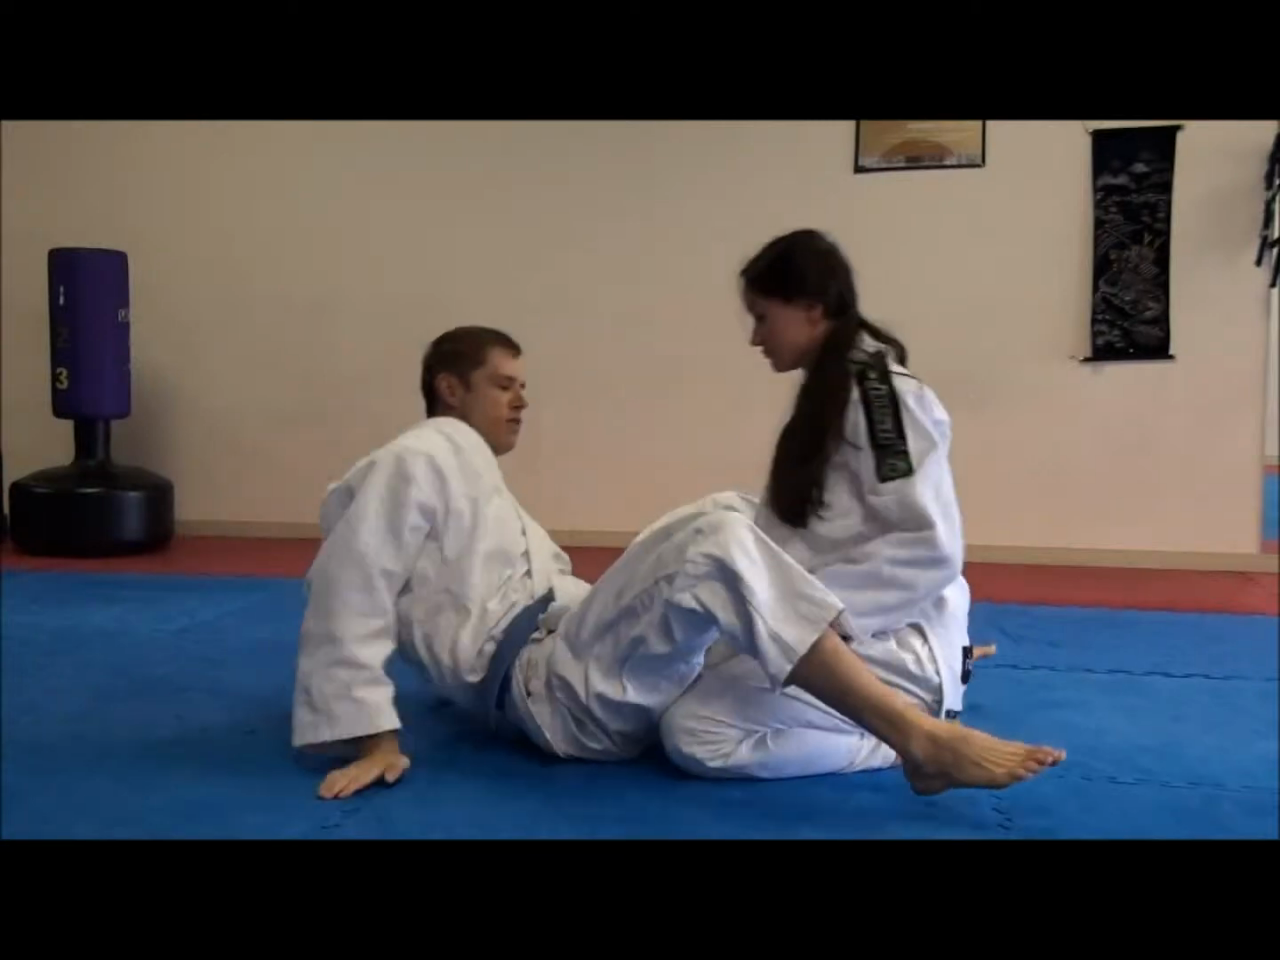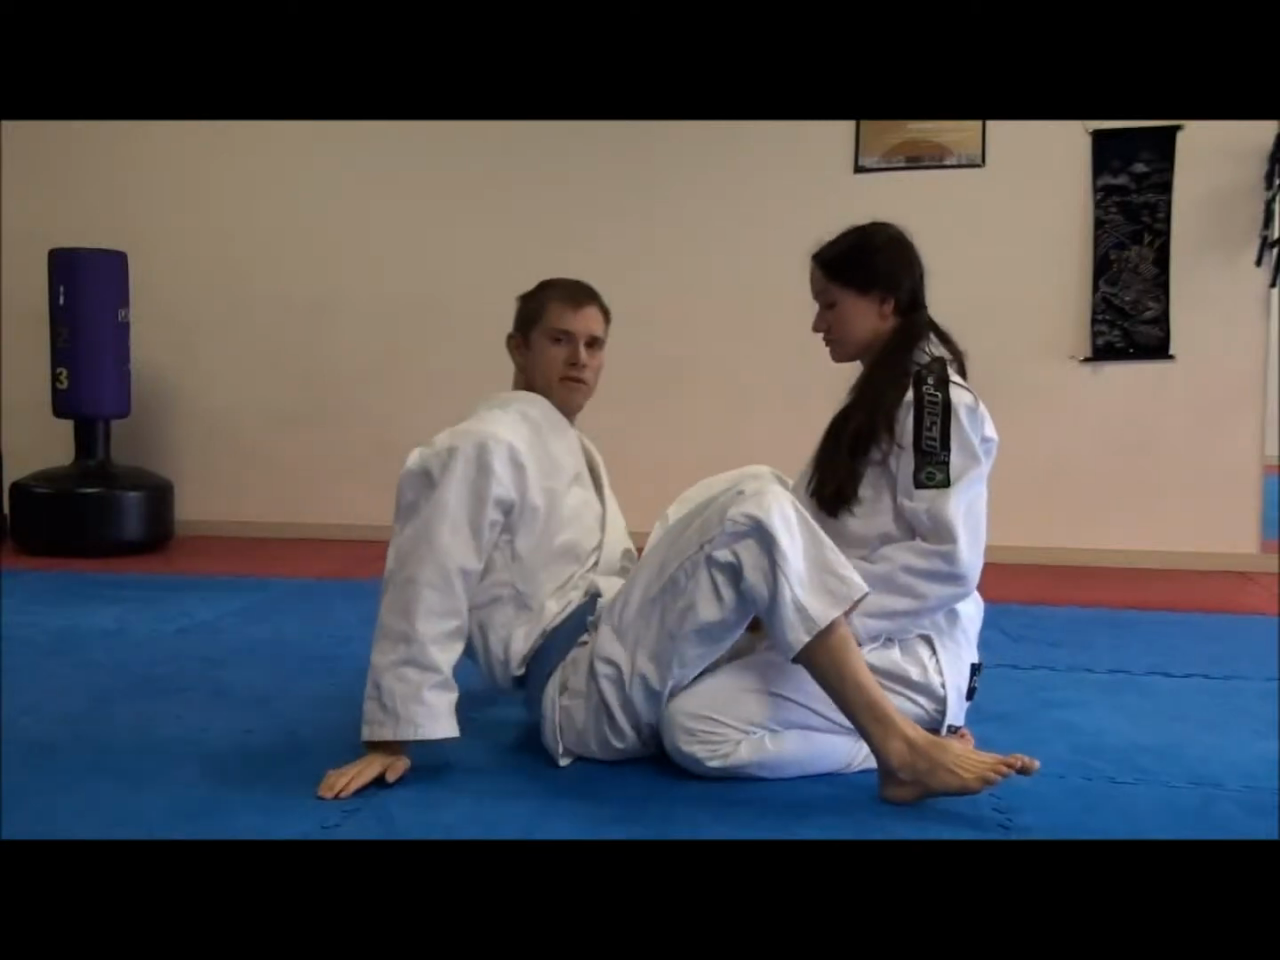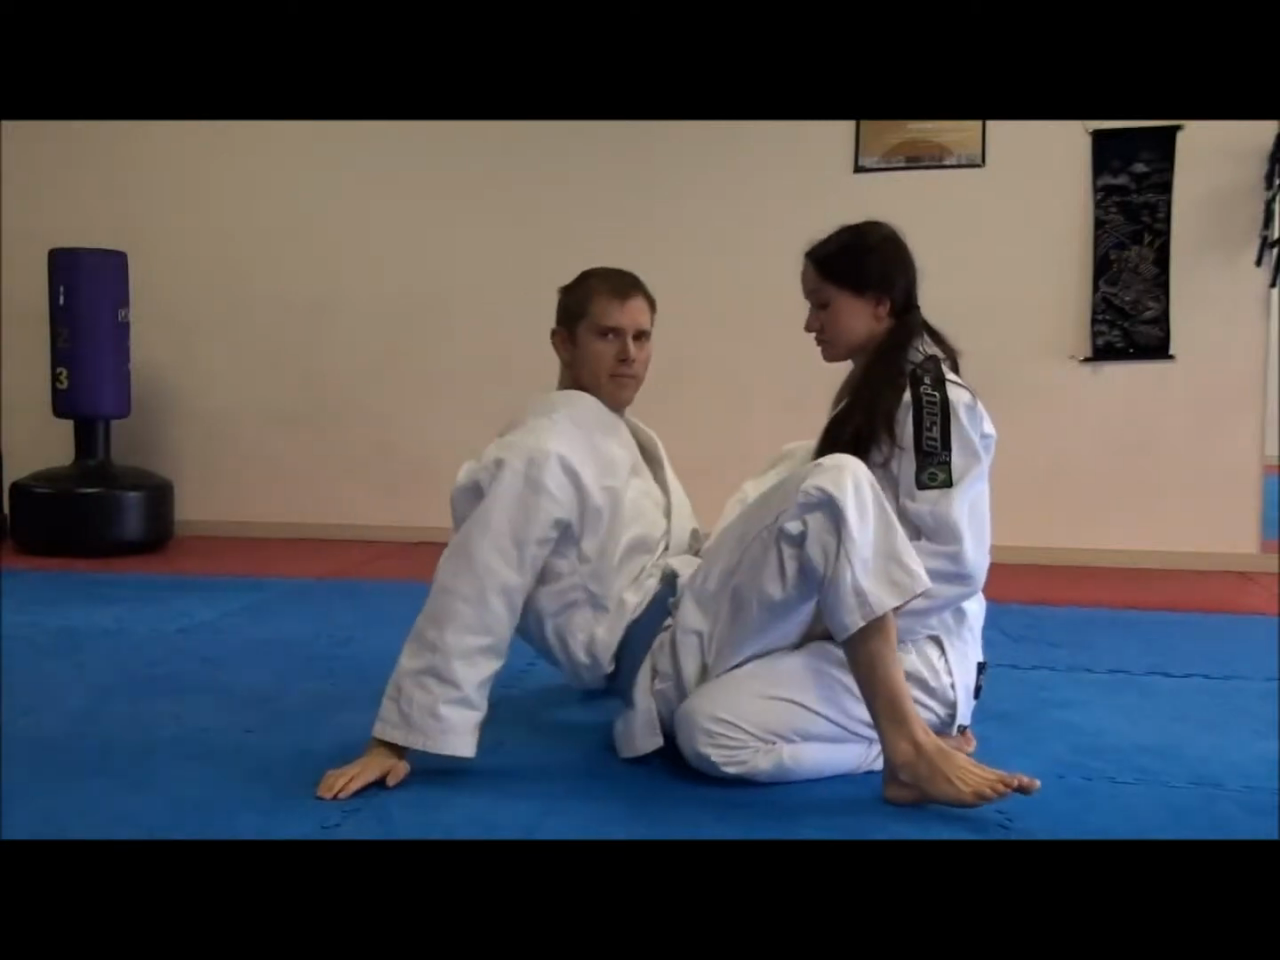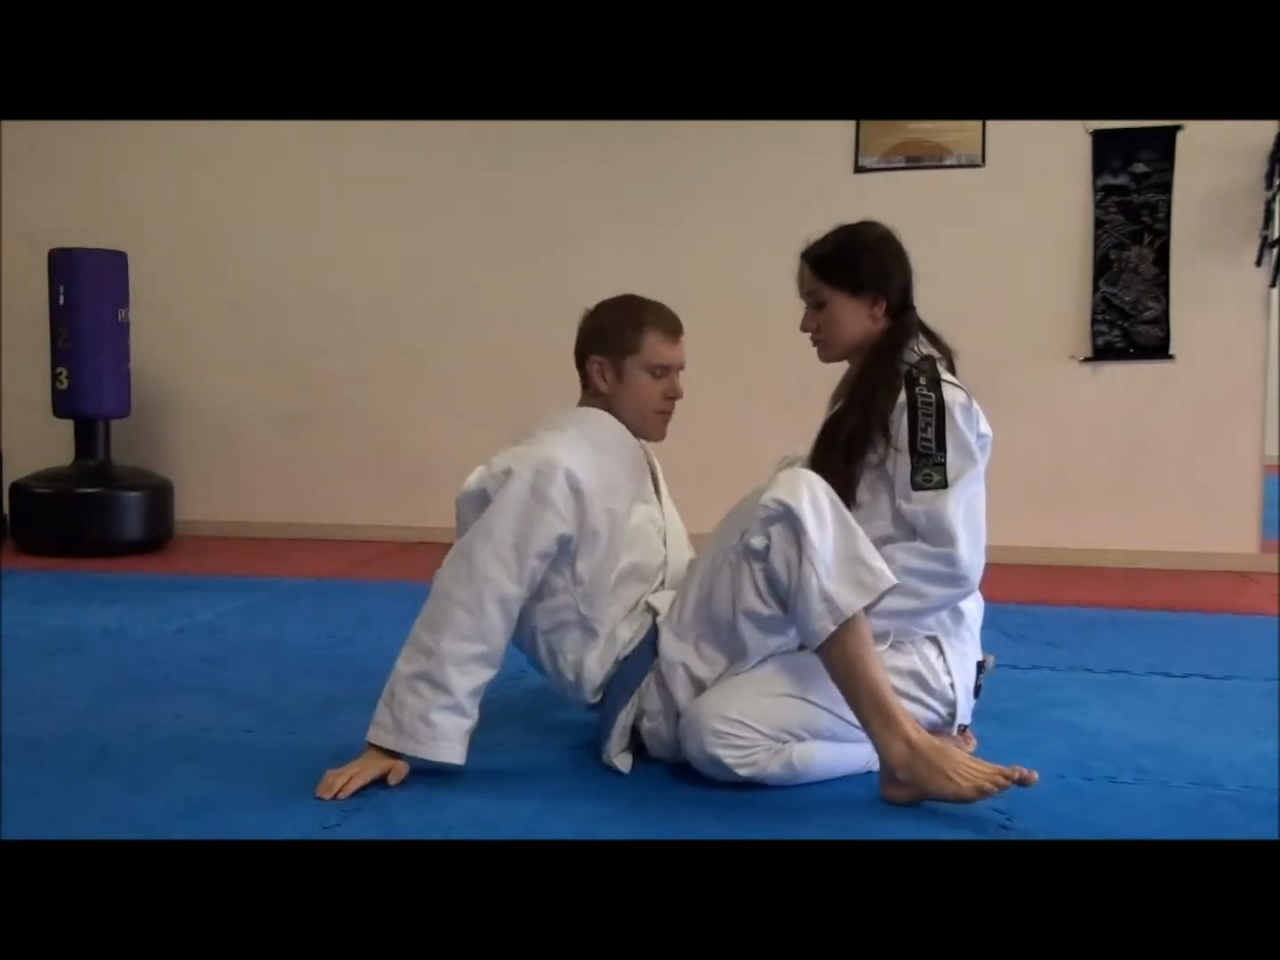
dt=0.4s
person 1, frame 1
left shoulder: (465, 473)
right shoulder: (414, 462)
right elbow: (346, 611)
right wrist: (371, 734)
left hip: (581, 663)
right hip: (558, 689)
right knee: (715, 547)
right ankle: (923, 738)
person 1, frame 2
left shoulder: (565, 447)
right shoulder: (487, 446)
right elbow: (426, 598)
right wrist: (393, 739)
left hip: (609, 659)
right hip: (595, 688)
right knee: (754, 506)
right ankle: (899, 745)
person 1, frame 3
left shoulder: (627, 439)
right shoulder: (537, 456)
right elbow: (467, 608)
right wrist: (399, 742)
left hip: (689, 638)
right hip: (671, 662)
right knee: (837, 484)
right ankle: (909, 747)
person 1, frame 4
left shoulder: (623, 458)
right shoulder: (550, 468)
right elbow: (467, 613)
right wrist: (396, 742)
left hip: (682, 654)
right hip: (661, 691)
right knee: (795, 499)
right ankle: (902, 744)
person 2, frame 1
left shoulder: (885, 394)
right shoulder: (835, 386)
left elbow: (932, 548)
left hip: (897, 645)
right hip: (848, 629)
left knee: (695, 734)
person 2, frame 2
left shoulder: (937, 401)
right shoulder: (884, 391)
left elbow: (951, 562)
left hip: (908, 653)
right hip: (853, 634)
left knee: (697, 729)
person 2, frame 3
left shoulder: (933, 401)
right shoulder: (872, 390)
left elbow: (956, 561)
left hip: (913, 652)
right hip: (852, 635)
left knee: (710, 729)
person 2, frame 4
left shoulder: (929, 401)
right shoulder: (867, 389)
left elbow: (951, 562)
left wrist: (837, 595)
left hip: (910, 651)
right hip: (859, 636)
left knee: (716, 734)
right knee: (699, 694)
left ankle: (912, 742)
right ankle: (909, 734)
